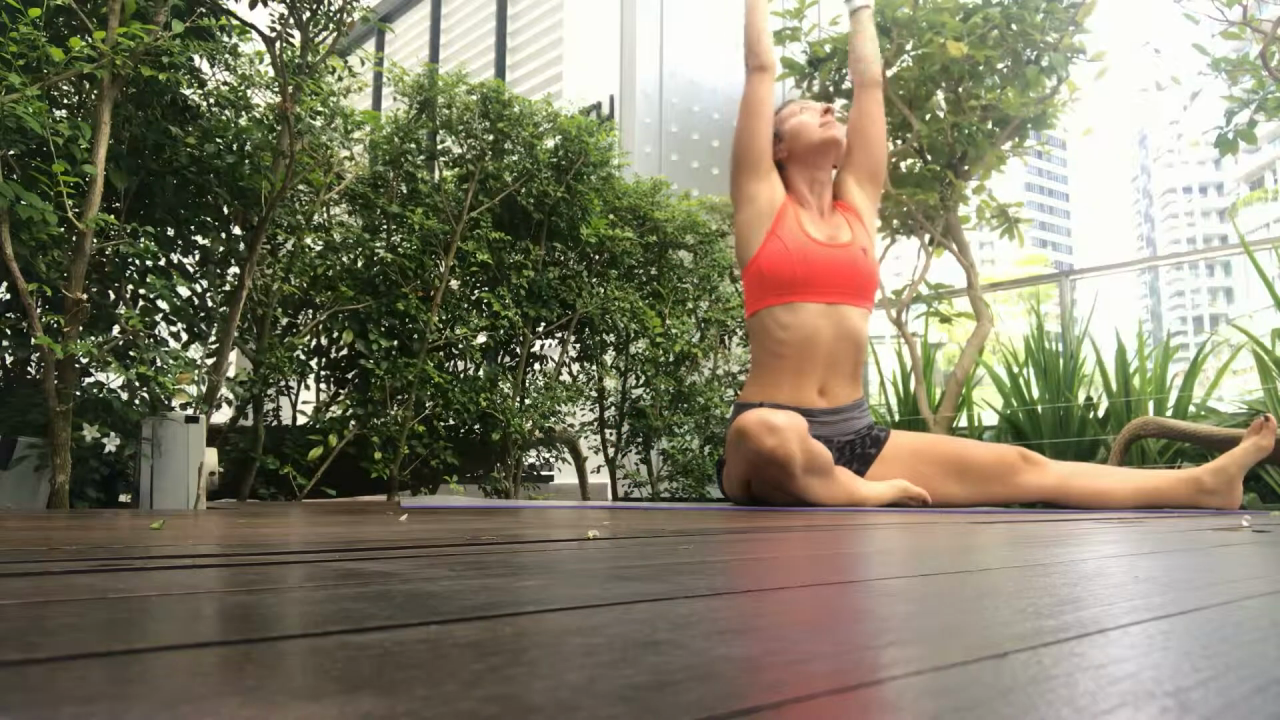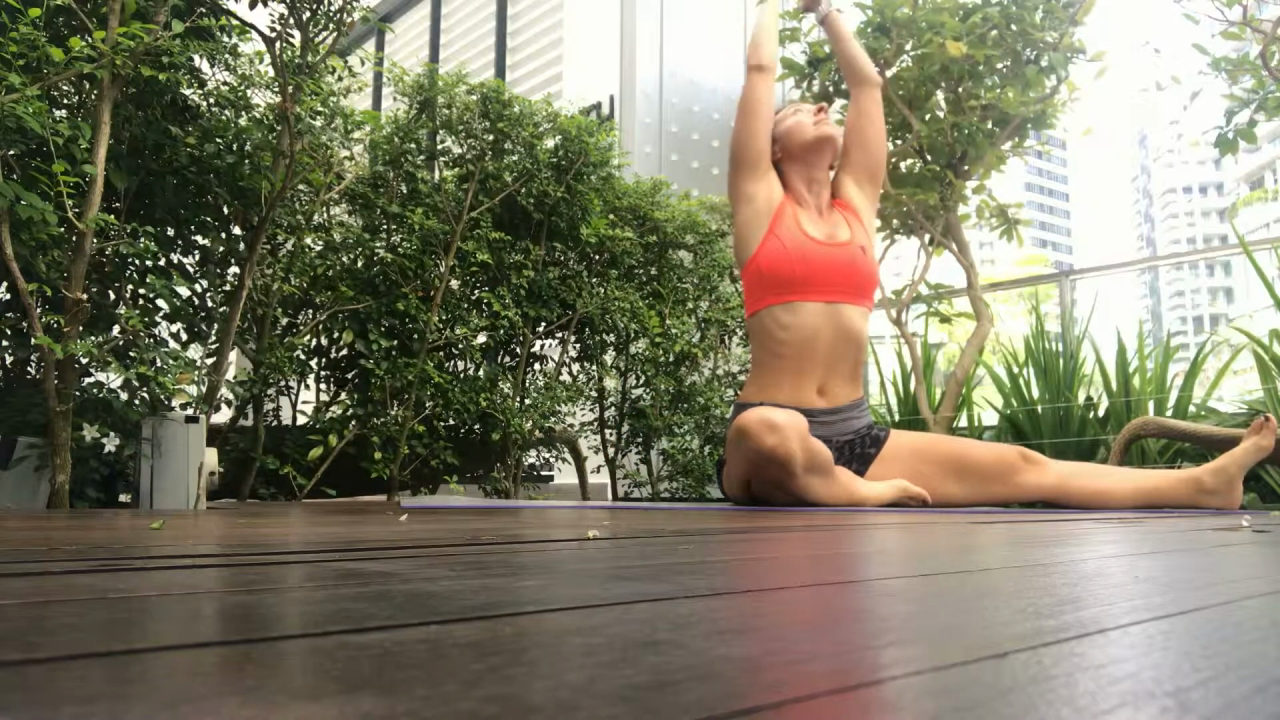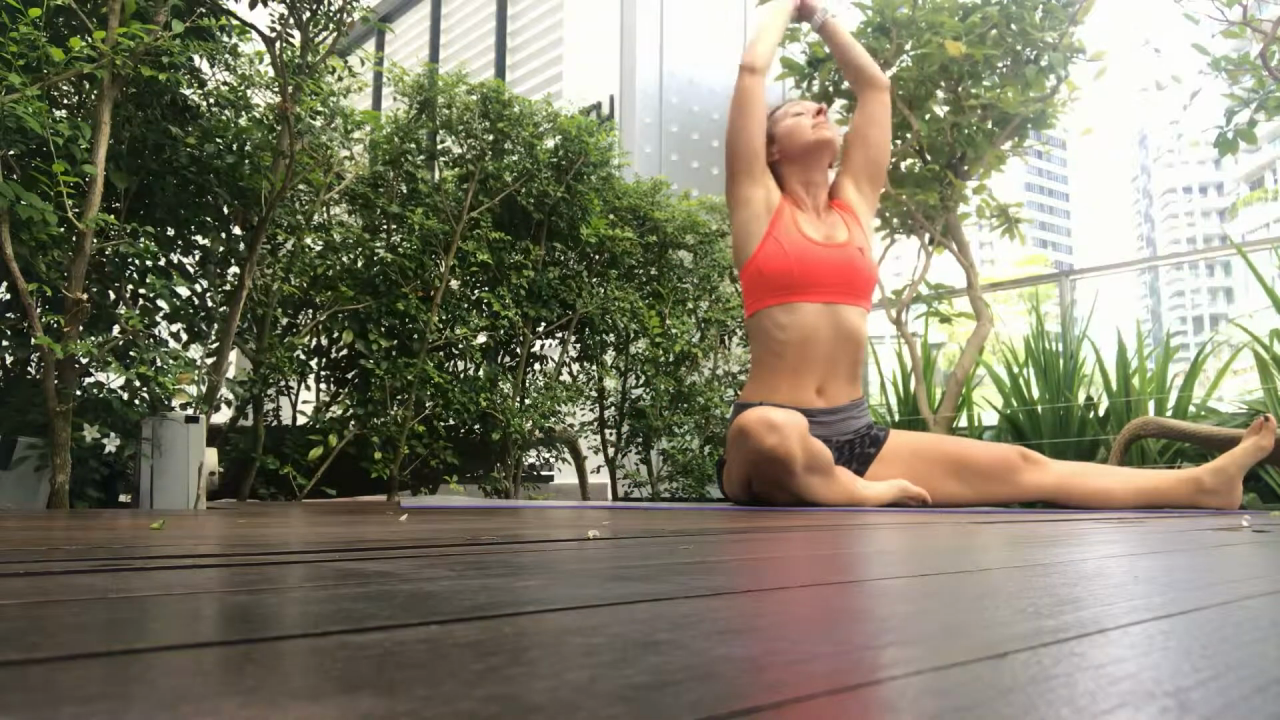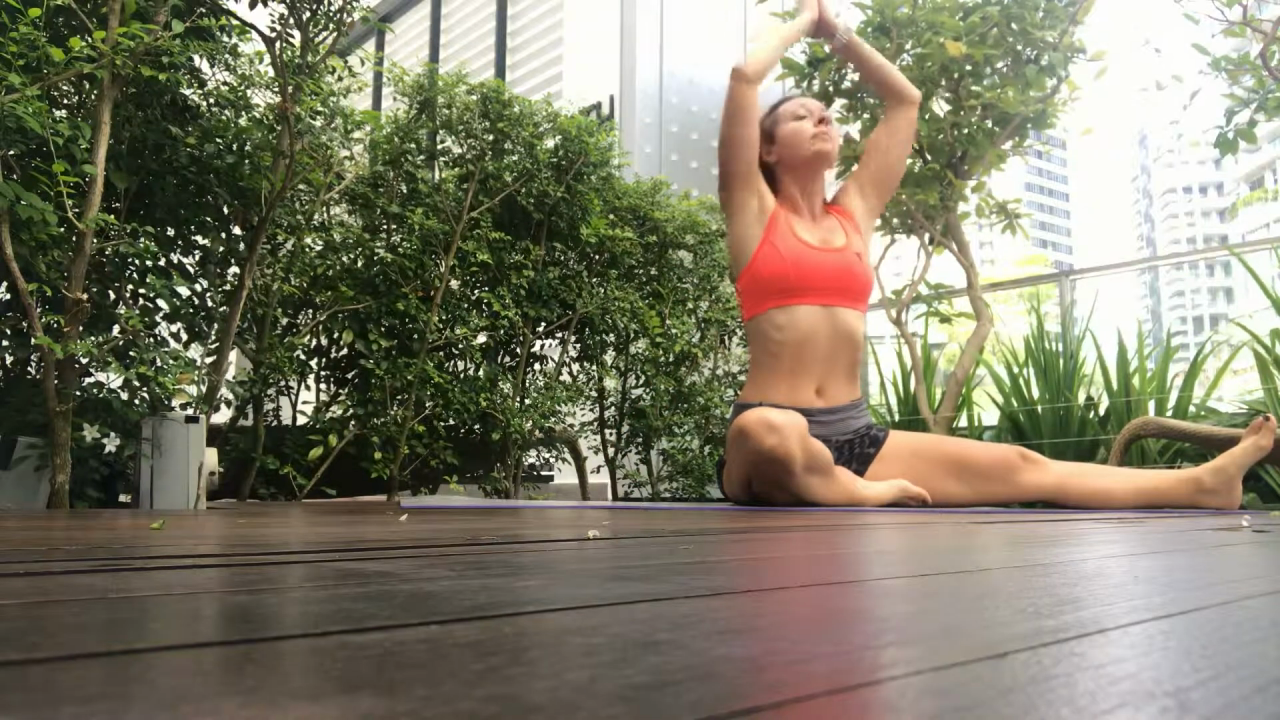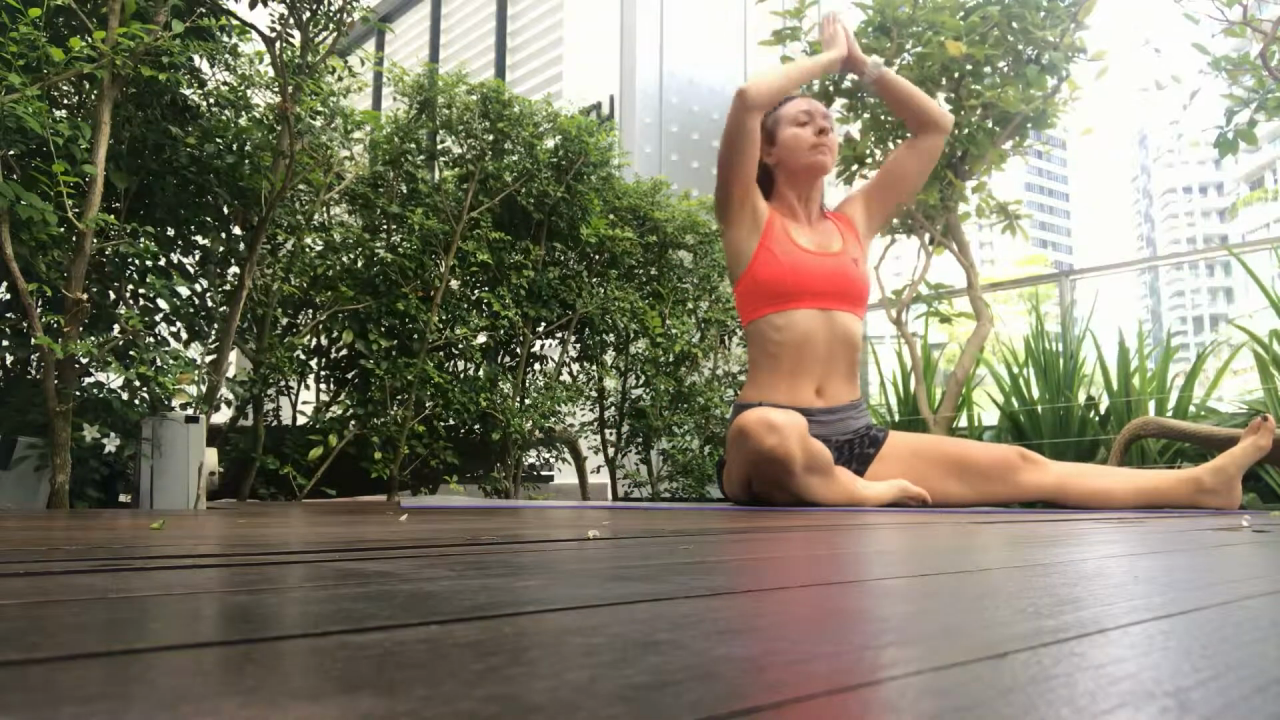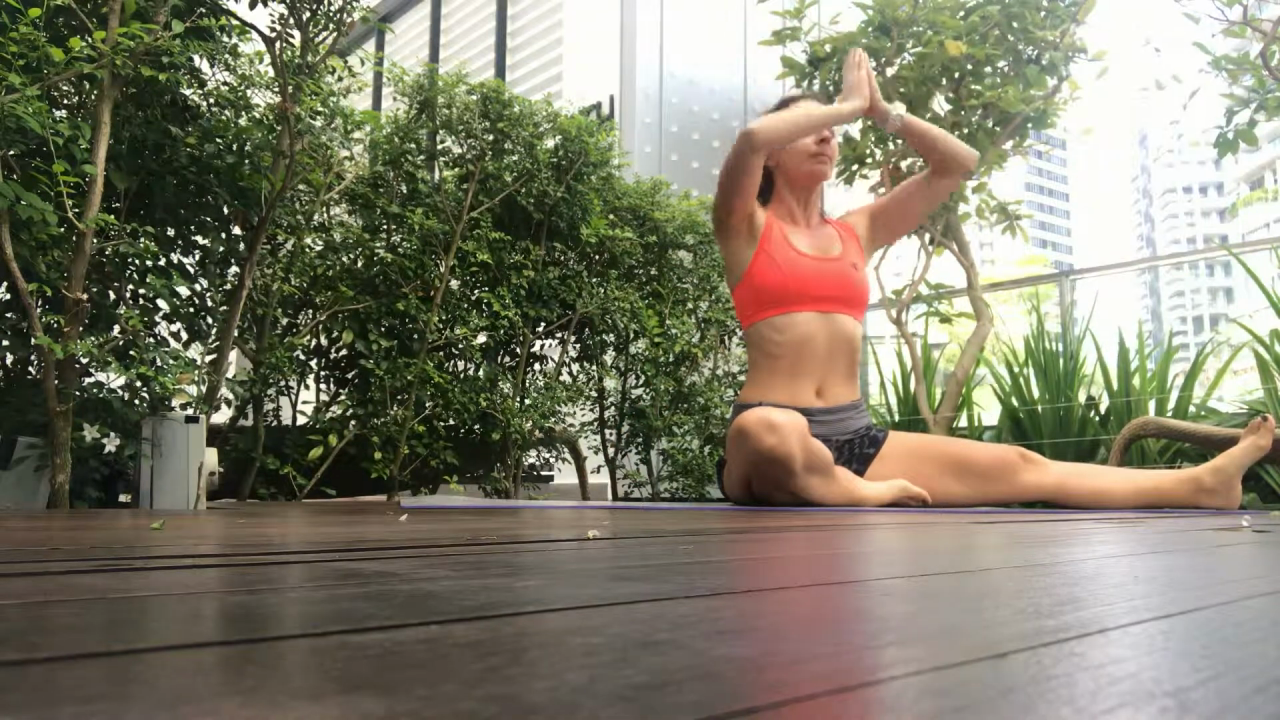
dt=0.2s
person 1, frame 1
left shoulder: (858, 207)
right shoulder: (763, 204)
left elbow: (869, 83)
right elbow: (761, 70)
left hip: (855, 436)
right hip: (768, 446)
left knee: (1023, 468)
right knee: (768, 432)
right ankle: (858, 495)
person 1, frame 2
left shoulder: (856, 204)
right shoulder: (761, 202)
left elbow: (866, 83)
right elbow: (760, 70)
left hip: (854, 437)
right hip: (770, 441)
left knee: (1024, 468)
right knee: (766, 432)
right ankle: (862, 495)
person 1, frame 3
left shoulder: (853, 207)
right shoulder: (759, 205)
left elbow: (873, 85)
right elbow: (751, 69)
left hip: (853, 436)
right hip: (771, 441)
left knee: (1023, 467)
right knee: (768, 430)
right ankle: (861, 496)
person 1, frame 4
left shoulder: (852, 215)
right shoulder: (754, 212)
left elbow: (904, 99)
right elbow: (743, 76)
left hip: (852, 435)
right hip: (771, 437)
left knee: (1023, 468)
right knee: (768, 434)
right ankle: (864, 496)
person 1, frame 5
left shoulder: (853, 223)
right shoulder: (750, 220)
left elbow: (935, 126)
right elbow: (748, 99)
left wrist: (860, 63)
right wrist: (829, 58)
left hip: (854, 436)
right hip: (772, 442)
left knee: (1021, 467)
right knee: (768, 431)
right ankle: (861, 495)
person 1, frame 6
left shoulder: (856, 233)
right shoulder: (747, 227)
left elbow: (959, 163)
right elbow: (752, 135)
left wrist: (882, 110)
right wrist: (849, 104)
left hip: (854, 436)
right hip: (771, 441)
left knee: (1020, 467)
right knee: (768, 431)
left ankle: (1197, 485)
right ankle: (862, 495)
